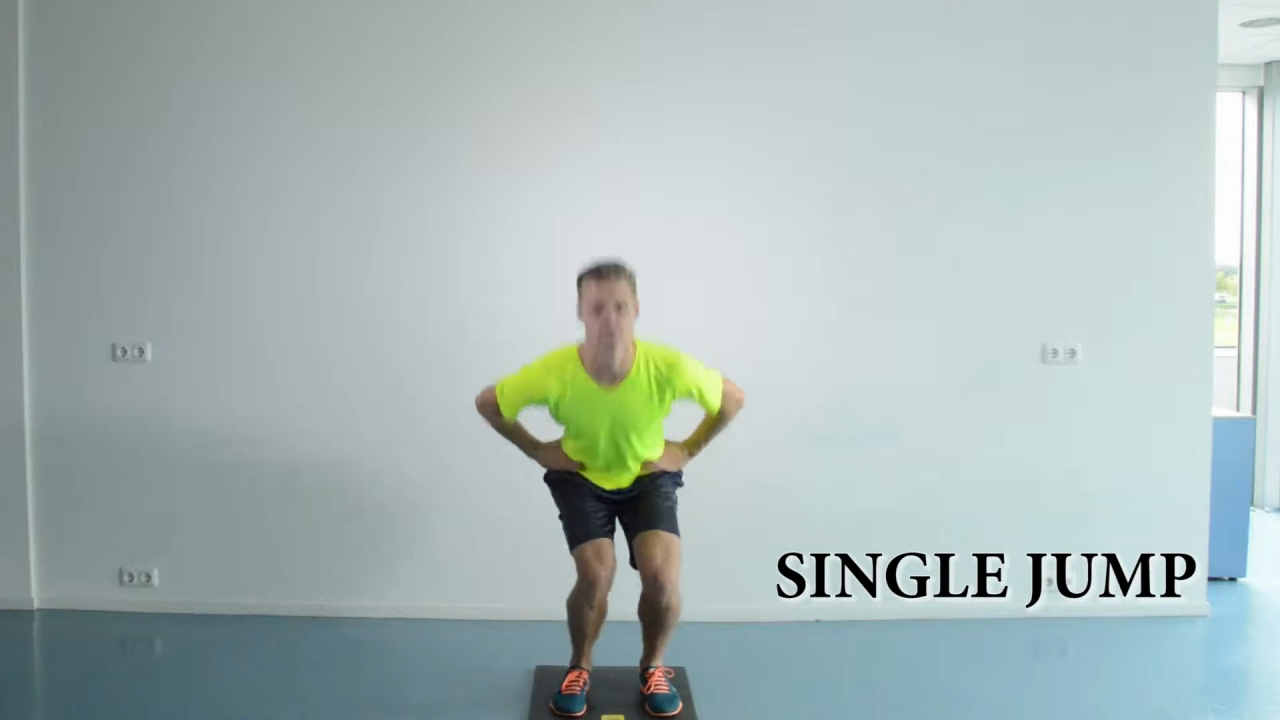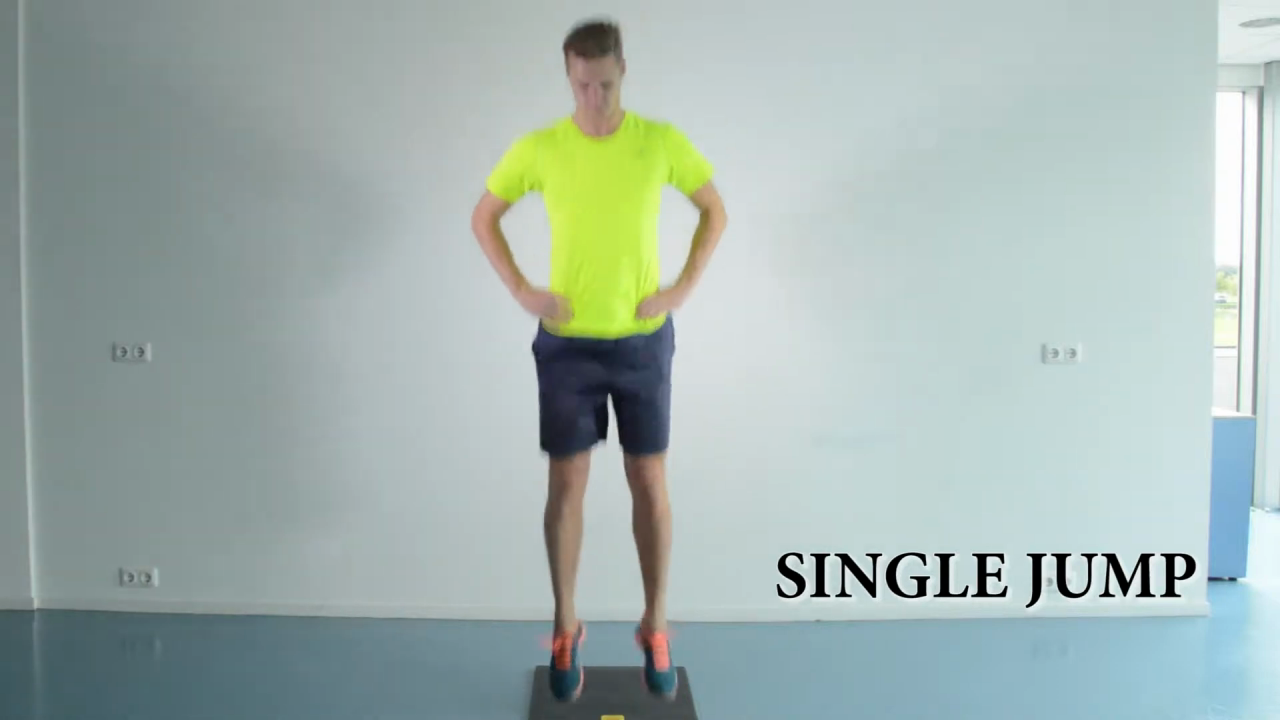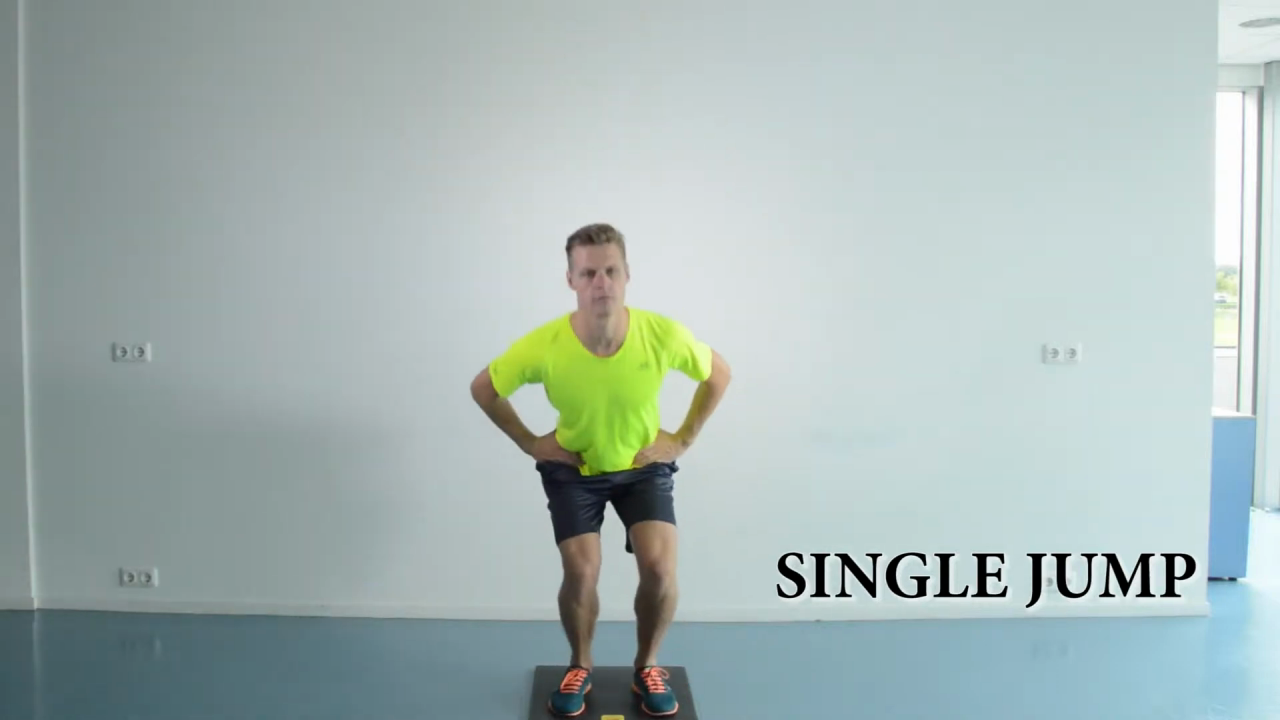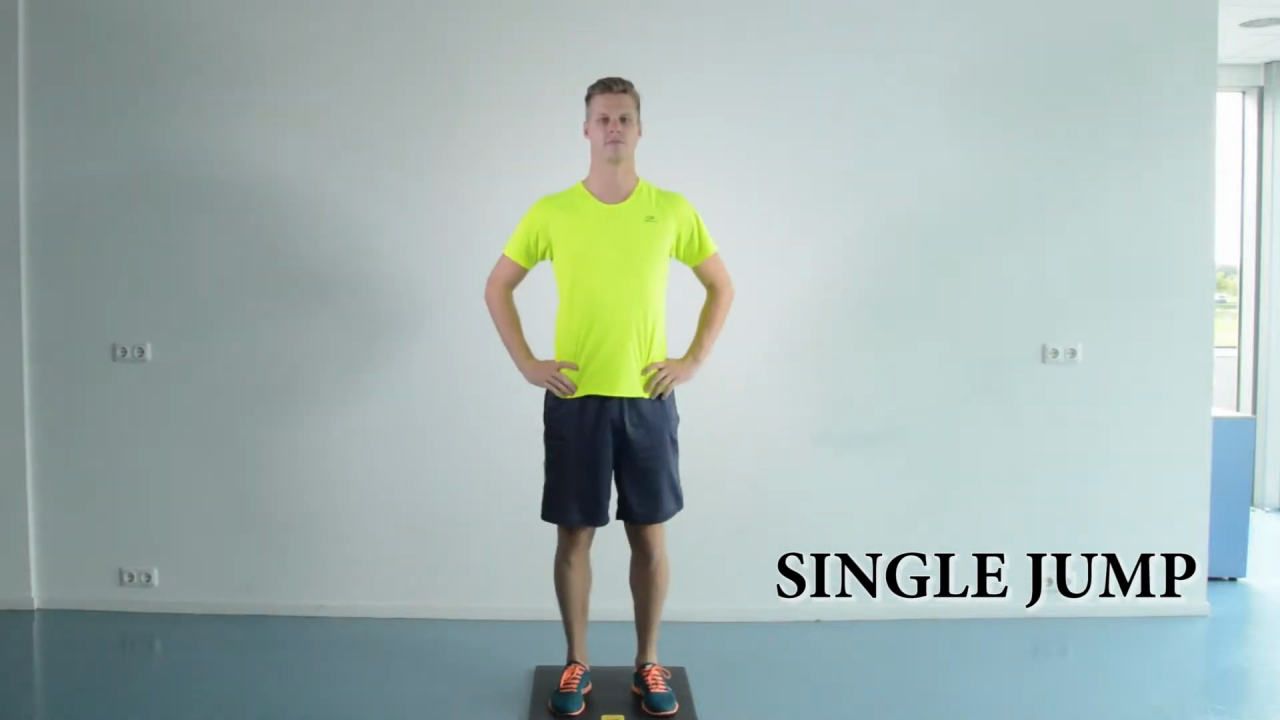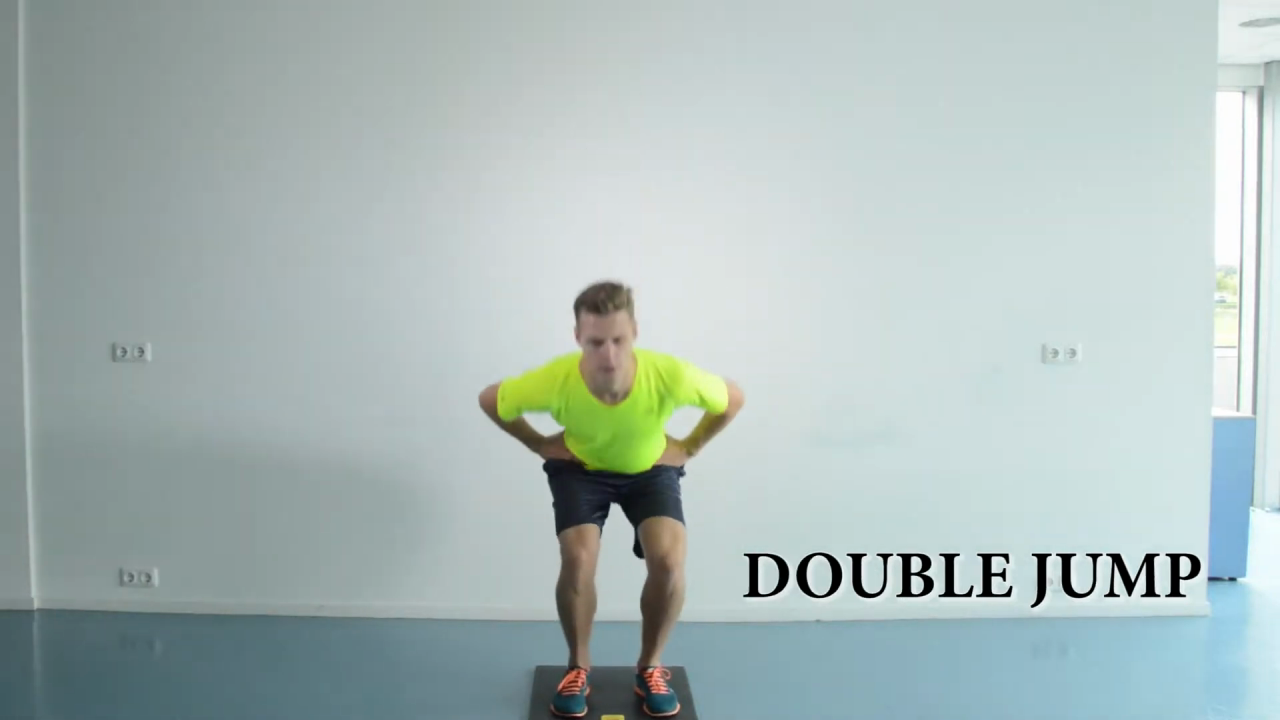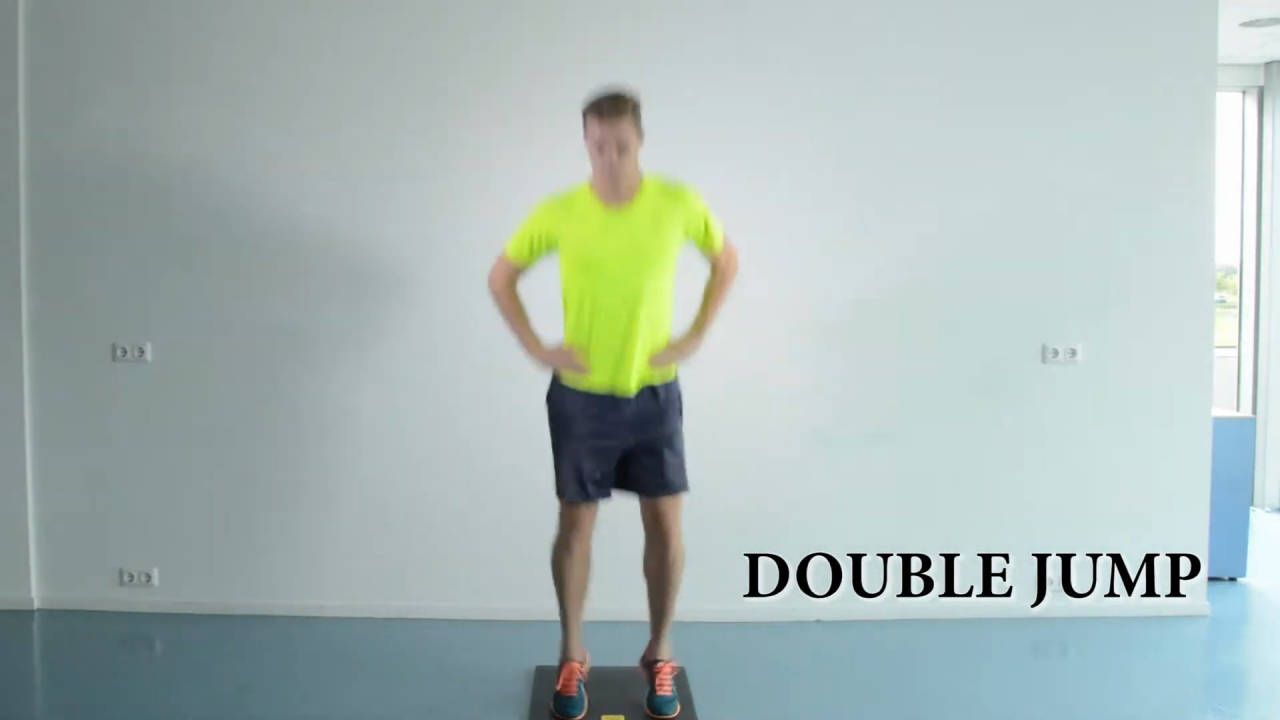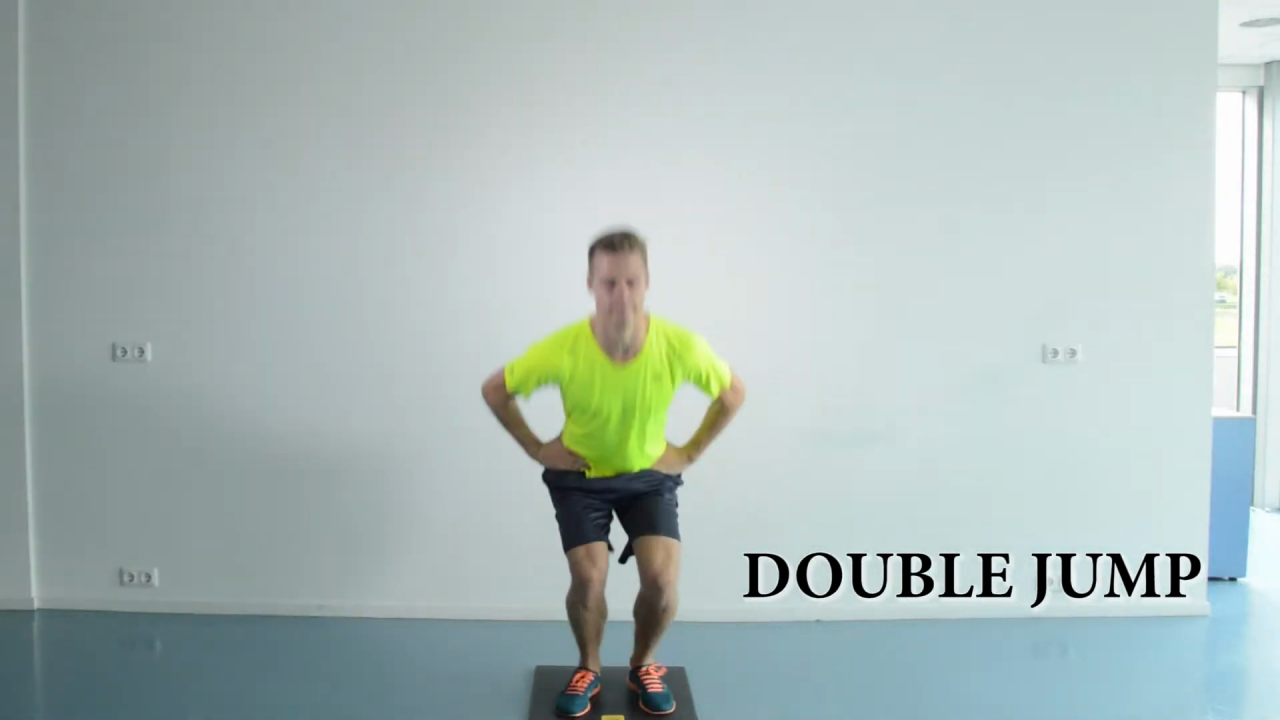
dt=0.7s
person 1, frame 1
left shoulder: (668, 368)
right shoulder: (553, 372)
left elbow: (732, 398)
right elbow: (487, 403)
left wrist: (688, 450)
right wrist: (537, 450)
left hip: (648, 478)
right hip: (580, 480)
left knee: (662, 575)
right knee: (596, 573)
left ankle: (653, 667)
right ankle: (579, 667)
person 1, frame 2
left shoulder: (660, 142)
right shoulder: (538, 149)
left elbow: (714, 208)
right elbow: (485, 215)
left wrist: (683, 287)
right wrist: (521, 291)
left hip: (642, 342)
right hip: (566, 344)
left knee: (651, 484)
right knee: (565, 486)
left ankle: (653, 633)
right ankle: (566, 632)
person 1, frame 3
left shoulder: (664, 335)
right shoulder: (543, 347)
left elbow: (719, 375)
right elbow: (483, 390)
left wrist: (684, 438)
right wrist: (531, 443)
left hip: (643, 466)
right hip: (572, 468)
left knee: (660, 566)
right knee: (581, 570)
left ankle: (646, 666)
right ankle: (580, 666)
person 1, frame 4
left shoulder: (672, 210)
right shoulder: (551, 212)
left elbow: (721, 286)
right elbow: (498, 287)
left wrist: (694, 360)
right wrist: (526, 363)
left hip: (647, 400)
right hip: (575, 400)
left knee: (648, 538)
right knee: (575, 537)
left ankle: (648, 663)
right ankle: (577, 664)
person 1, frame 5
left shoulder: (671, 375)
right shoulder: (554, 381)
left elbow: (733, 399)
right elbow: (490, 401)
left wrist: (689, 447)
right wrist: (539, 444)
left hip: (650, 469)
right hip: (580, 468)
left knee: (668, 560)
right knee: (579, 558)
left ankle: (650, 666)
right ankle: (577, 666)
person 1, frame 6
left shoulder: (678, 203)
right shoulder: (556, 213)
left elbow: (727, 261)
right elbow: (500, 278)
left wrist: (695, 336)
right wrist: (536, 349)
left hip: (653, 393)
right hip: (579, 396)
left knee: (666, 523)
right knee: (577, 523)
left ankle: (659, 655)
right ankle: (572, 656)
person 1, frame 7
left shoulder: (679, 346)
right shoulder: (562, 349)
left elbow: (734, 394)
right elbow: (494, 391)
left wrist: (690, 453)
right wrist: (538, 449)
left hip: (648, 475)
right hip: (578, 475)
left knee: (661, 576)
right knee: (588, 576)
left ankle: (643, 664)
right ankle: (588, 667)
